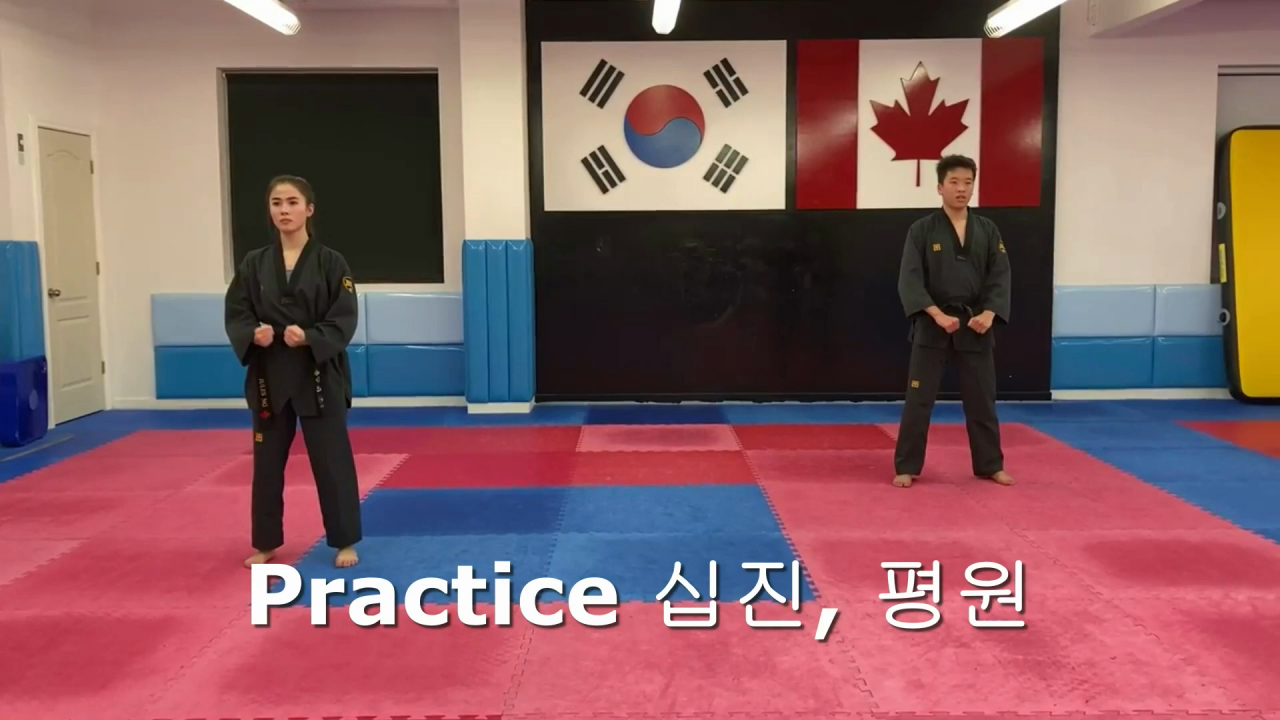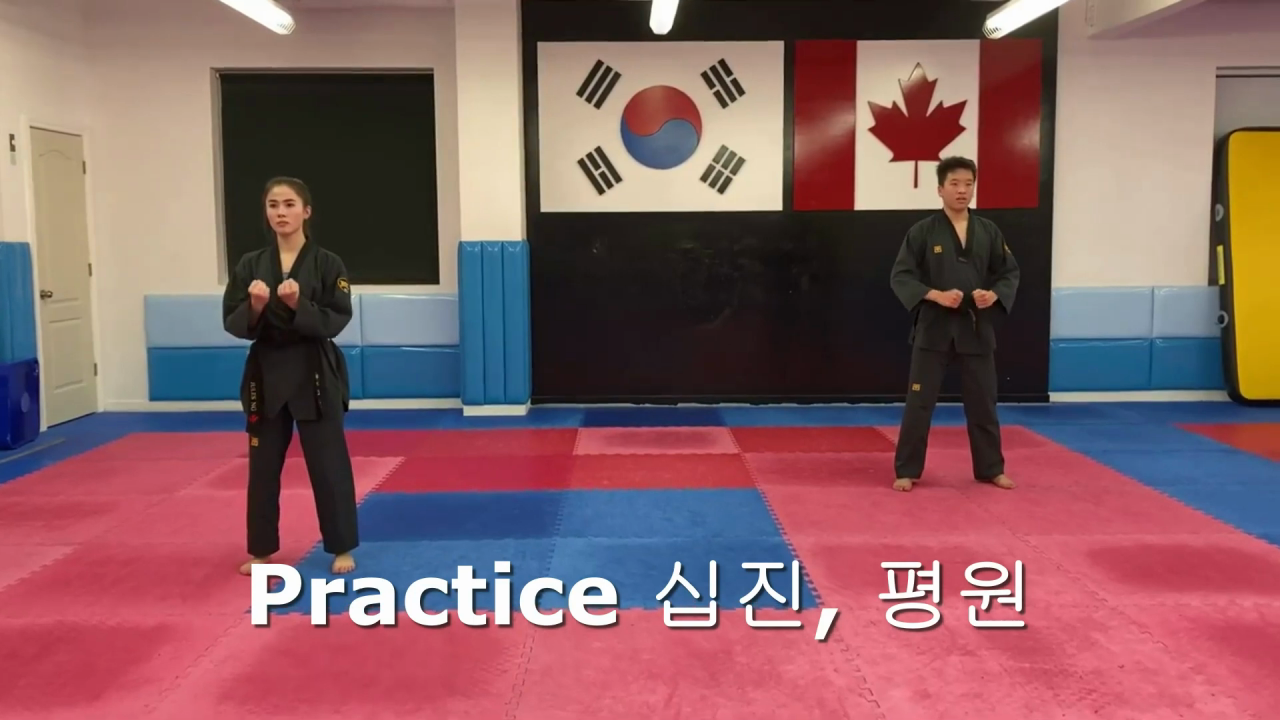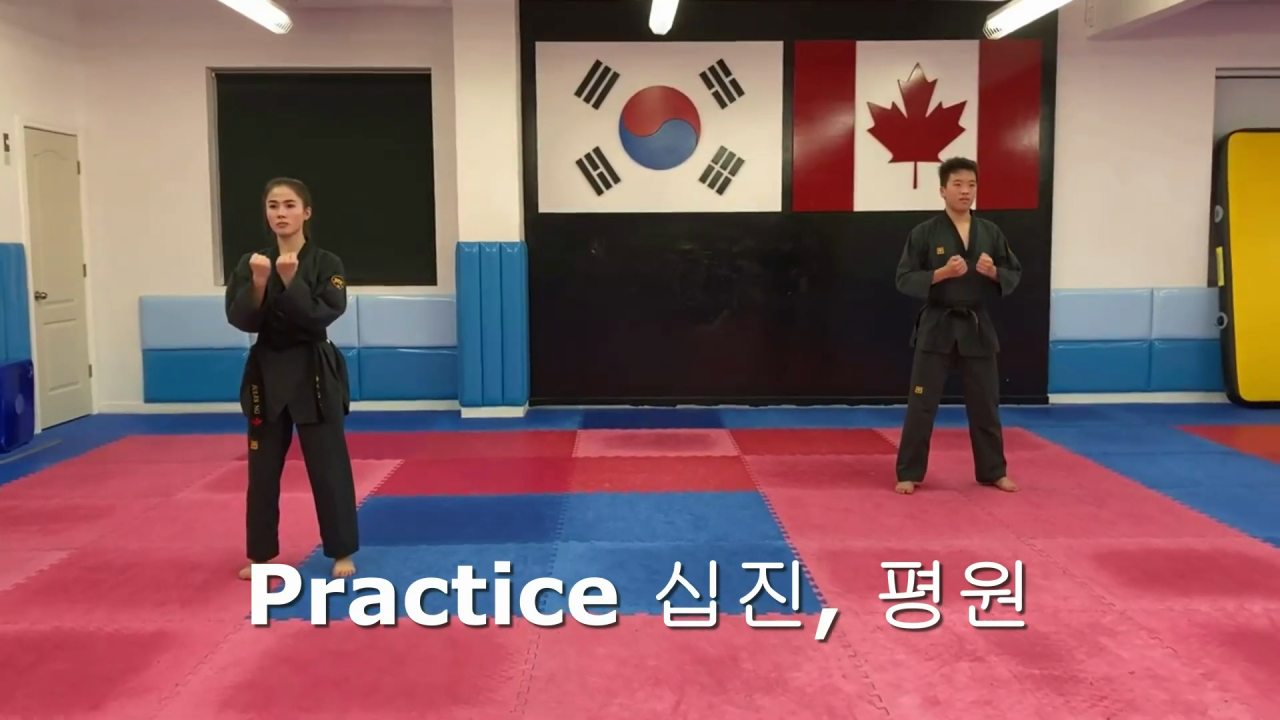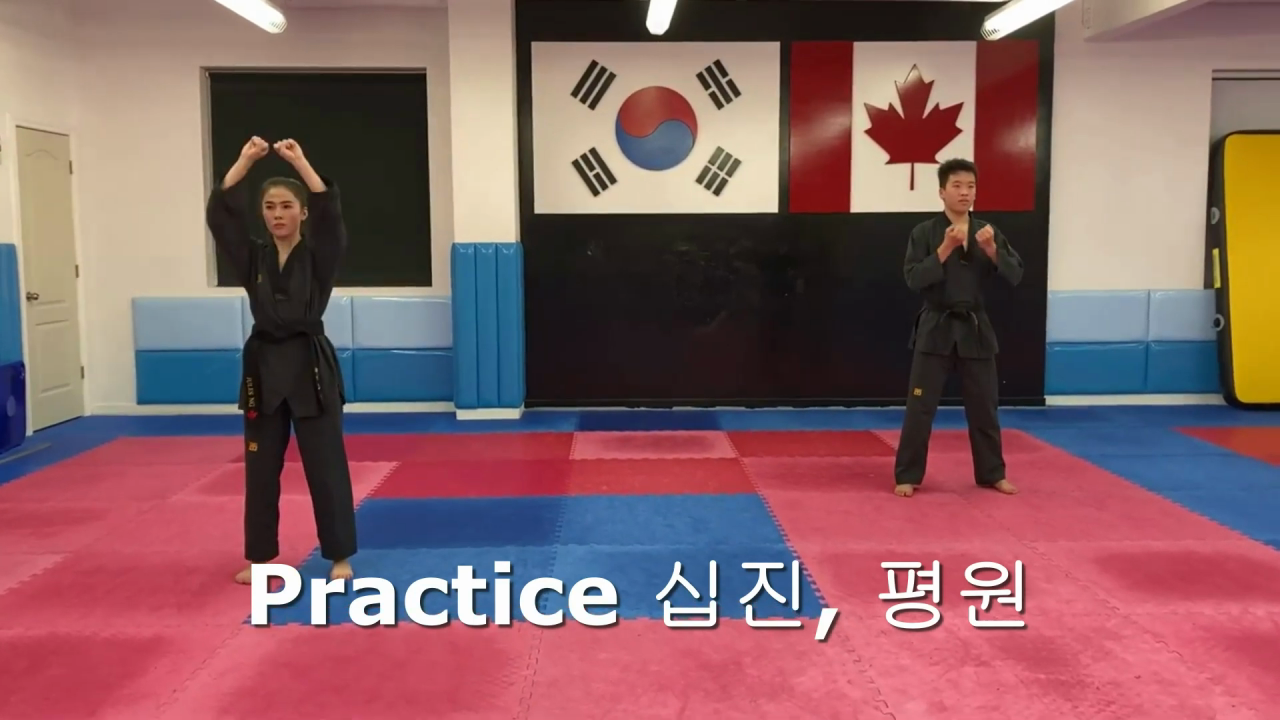
dt=0.3s
person 1, frame 1
left shoulder: (330, 262)
right shoulder: (254, 263)
left elbow: (345, 319)
right elbow: (234, 316)
left wrist: (310, 338)
right wrist: (252, 336)
left hip: (319, 371)
right hip: (269, 372)
left knee: (331, 458)
right knee: (267, 461)
left ankle: (345, 541)
right ankle: (265, 543)
person 1, frame 2
left shoulder: (327, 264)
right shoulder: (251, 265)
left elbow: (338, 319)
right elbow: (232, 320)
left wrist: (300, 305)
right wrist: (252, 308)
left hip: (315, 370)
right hip: (266, 371)
left knee: (328, 463)
right knee: (263, 465)
left ankle: (341, 547)
right ankle: (261, 549)
person 1, frame 3
left shoulder: (326, 263)
right shoulder: (250, 264)
left elbow: (325, 313)
right elbow: (239, 318)
left wrist: (291, 282)
right wrist: (257, 285)
left hip: (314, 370)
right hip: (267, 370)
left knee: (328, 466)
right knee: (263, 469)
left ankle: (342, 551)
right ankle: (261, 553)
person 1, frame 4
left shoulder: (320, 254)
right shoulder: (251, 257)
left elbow: (329, 214)
right elbow: (222, 216)
left wrist: (301, 163)
right wrist: (244, 163)
left hip: (311, 367)
right hip: (264, 368)
left knee: (326, 465)
right knee: (261, 468)
left ankle: (340, 555)
right ankle: (259, 555)
person 2, frame 1
left shoulder: (987, 230)
right shoulder: (923, 230)
left elbow: (1001, 276)
right elbow: (909, 278)
left wrist: (991, 312)
right wrist: (935, 313)
left hip: (976, 324)
right hip: (932, 324)
left knee: (982, 399)
right knee: (919, 399)
left ankle: (990, 465)
right ankle: (907, 467)
person 2, frame 2
left shoulder: (989, 231)
right shoulder: (922, 231)
left elbow: (1010, 272)
right elbow: (900, 276)
left wrist: (995, 294)
right wrist: (935, 295)
left hip: (977, 325)
right hip: (934, 325)
left knee: (983, 402)
right knee: (920, 401)
left ankle: (991, 468)
right ankle: (907, 471)
person 2, frame 3
left shoulder: (990, 232)
right shoulder: (925, 232)
left elbow: (1014, 275)
right elbow: (904, 280)
left wrist: (994, 272)
right wrist: (940, 274)
left hip: (977, 326)
right hip: (937, 326)
left knee: (985, 404)
right knee: (922, 404)
left ankle: (993, 471)
right ankle: (909, 473)
person 2, frame 4
left shoulder: (988, 232)
right shoulder: (924, 233)
left elbow: (1015, 274)
right elbow: (913, 279)
left wrist: (992, 251)
right wrist: (945, 249)
left hip: (976, 327)
right hip: (936, 328)
left knee: (984, 406)
right knee: (920, 406)
left ankle: (992, 474)
right ankle: (908, 476)
